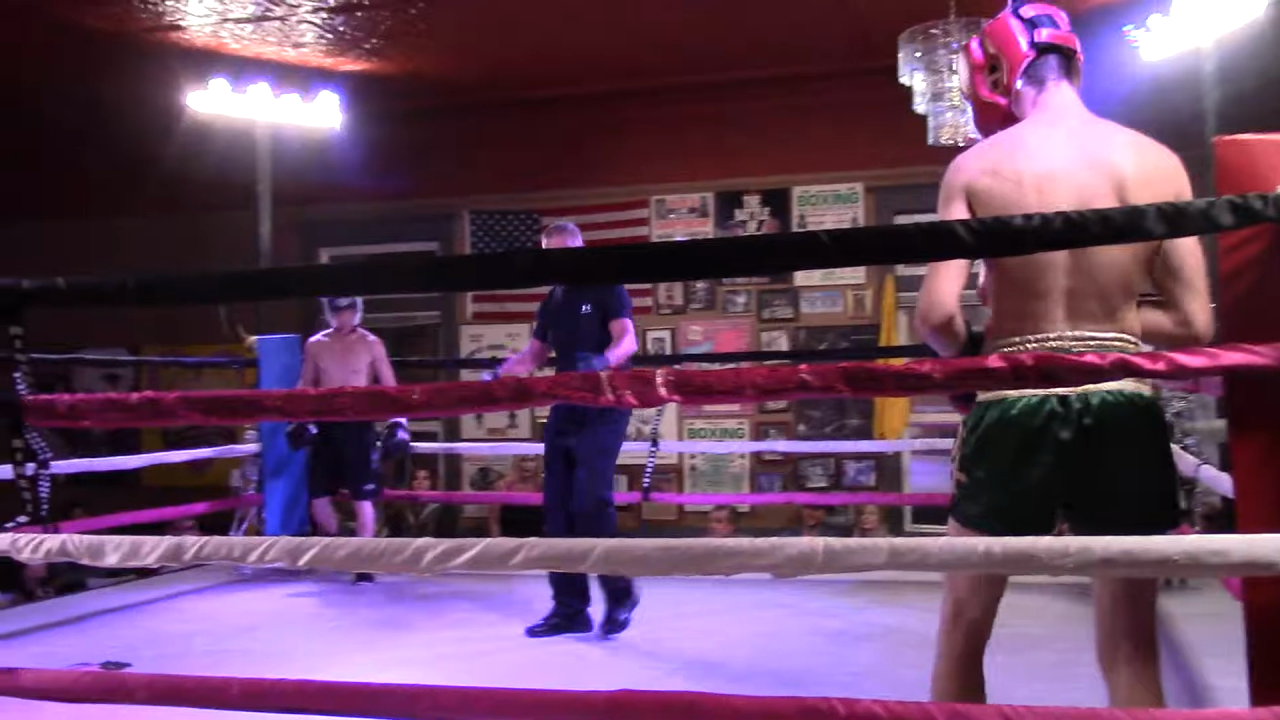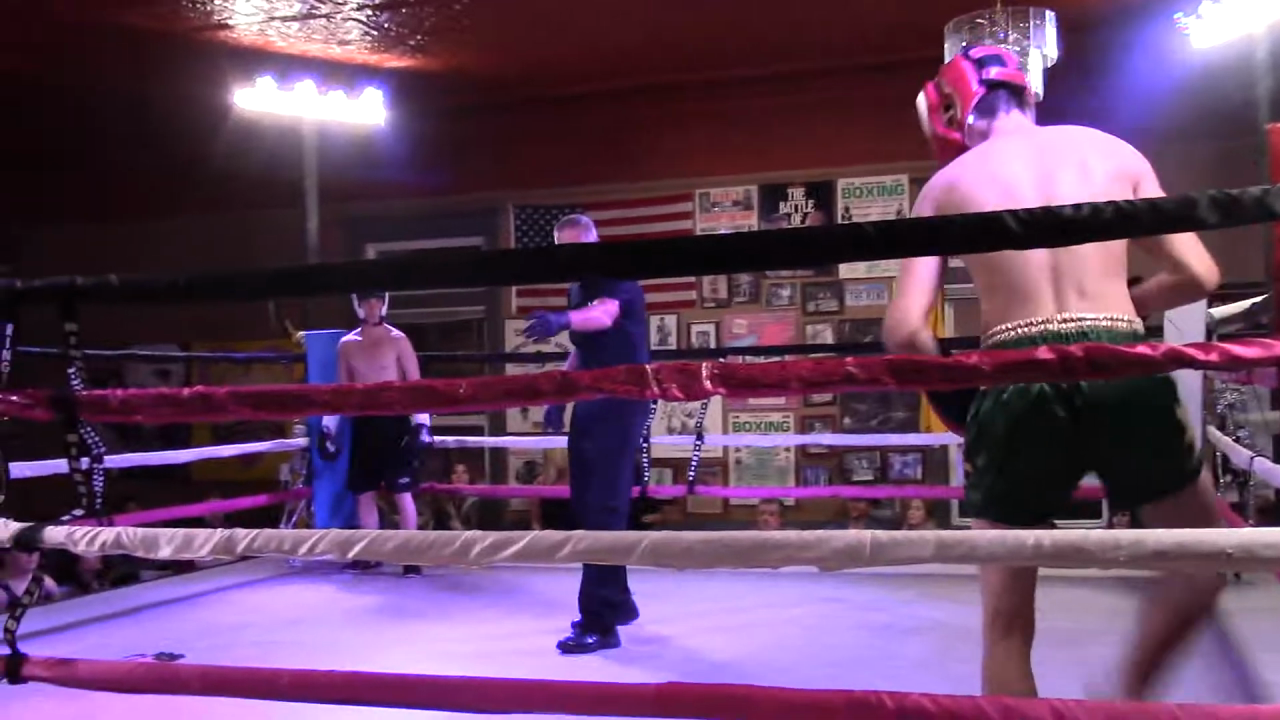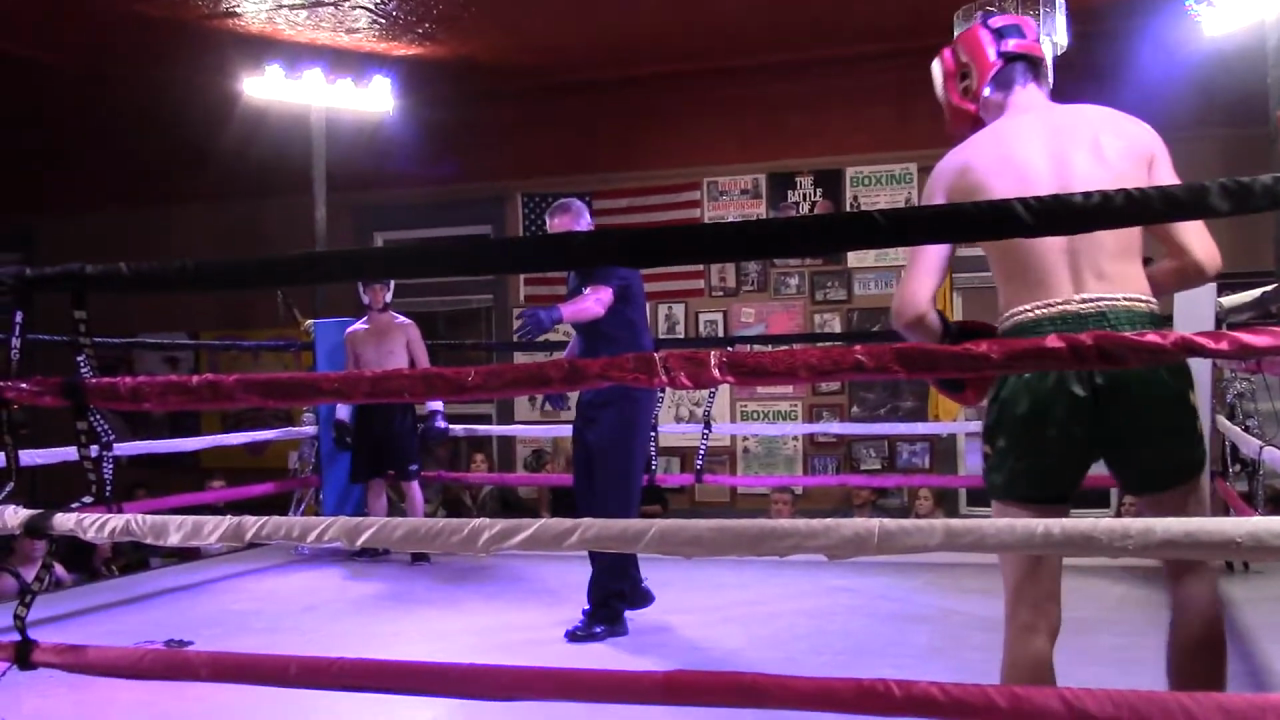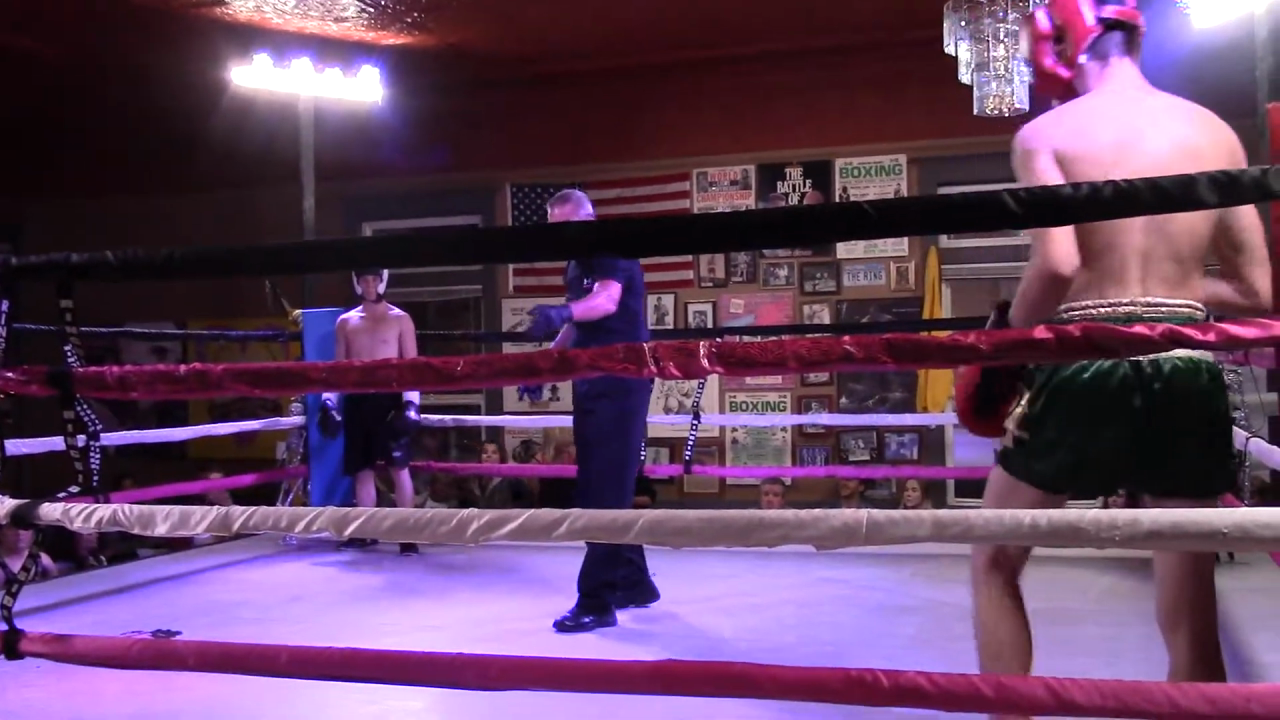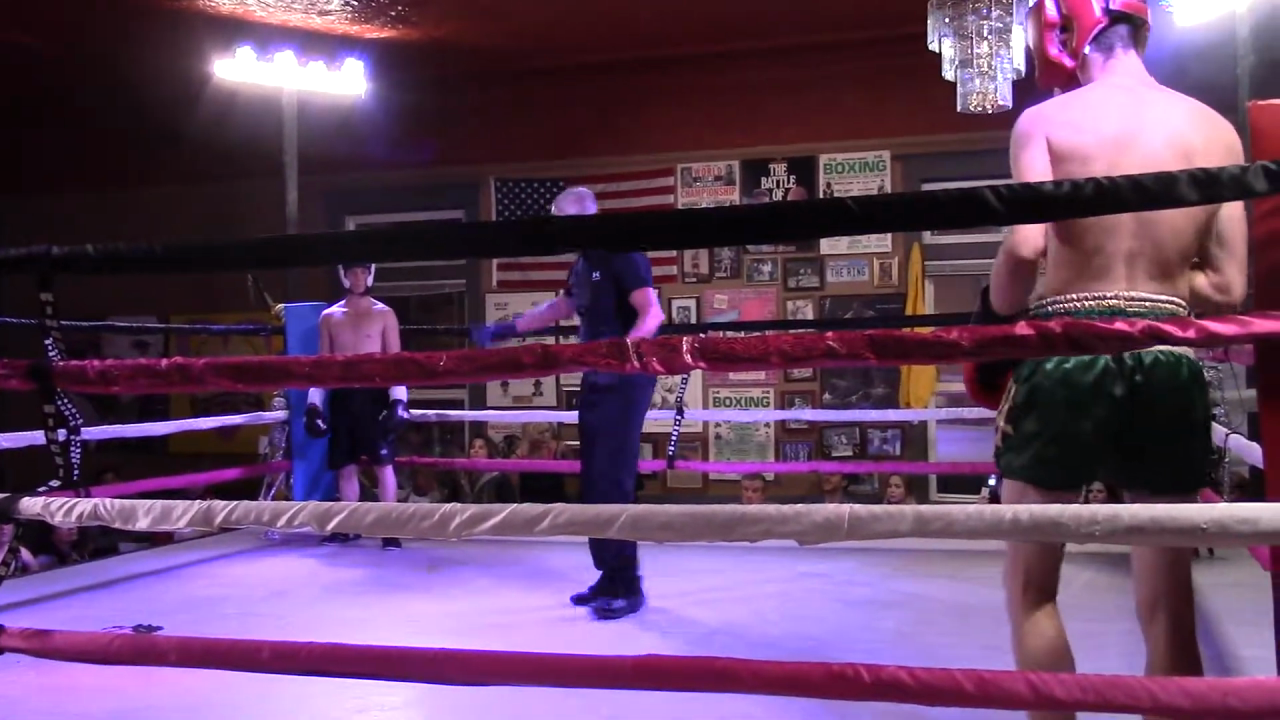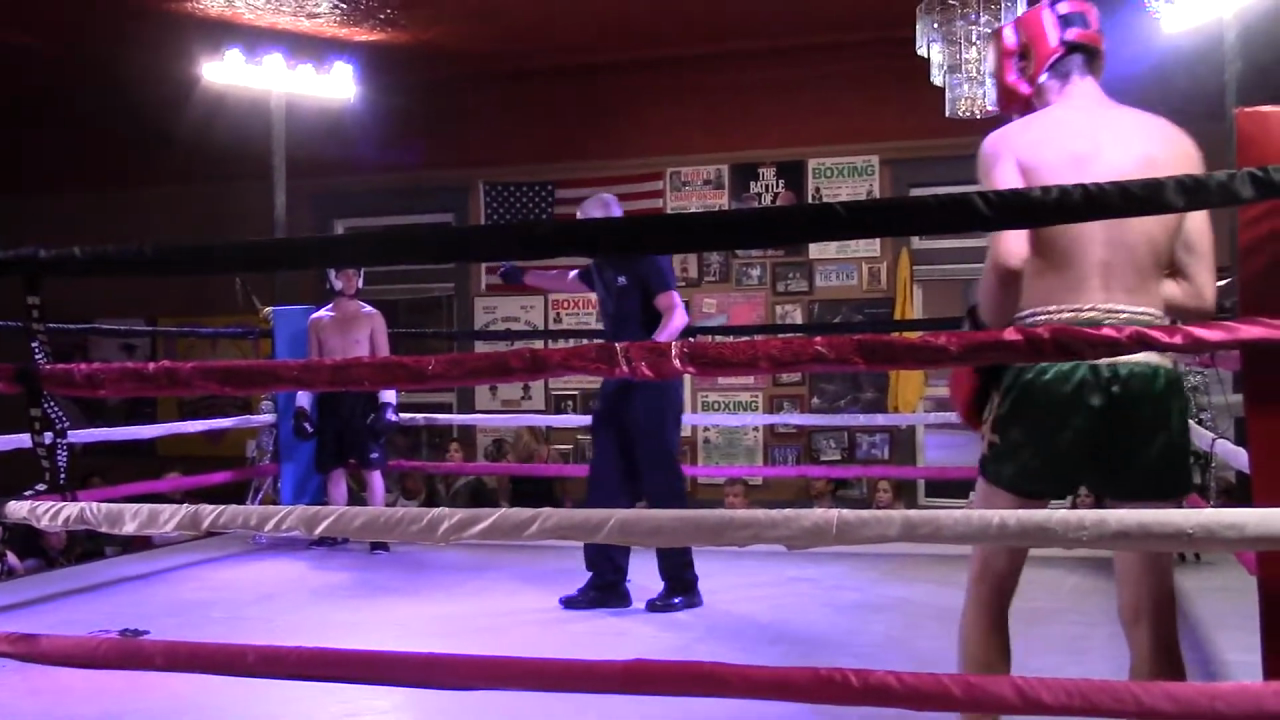
dt=0.4s
person 1, frame 1
left shoulder: (975, 168)
right shoulder: (1158, 165)
left elbow: (938, 315)
right elbow: (1194, 324)
left wrist: (968, 353)
left hip: (1015, 410)
right hip: (1121, 412)
left knee: (963, 631)
right knee: (1130, 651)
person 1, frame 2
left shoulder: (947, 185)
right shoulder: (1115, 154)
left elbow: (905, 329)
right elbow: (1199, 276)
left wrist: (948, 383)
left hip: (1016, 387)
right hip: (1123, 379)
left knee: (1006, 630)
right ankle: (1125, 698)
person 1, frame 3
left shoulder: (959, 166)
right shoulder: (1131, 132)
left elbow: (912, 312)
right elbow: (1201, 261)
left wrist: (956, 346)
left hip: (1035, 371)
right hip: (1139, 356)
left knee: (1030, 618)
right knee: (1191, 569)
person 1, frame 4
left shoulder: (1049, 133)
right shoulder: (1217, 135)
left elbow: (1057, 266)
right elbow: (1255, 293)
left wrist: (1011, 339)
left hip: (1083, 369)
right hip: (1187, 373)
left knee: (992, 563)
right knee: (1189, 617)
person 1, frame 5
left shoulder: (1046, 121)
right shoulder: (1217, 133)
left elbow: (1025, 247)
right elbow: (1228, 288)
left wrist: (998, 317)
left hip: (1067, 362)
right hip: (1169, 366)
left knee: (1030, 593)
right knee: (1167, 609)
person 1, frame 6
left shoulder: (1013, 141)
right shoulder: (1176, 145)
left elbow: (1009, 259)
right elbow: (1199, 295)
left wrist: (989, 338)
left hip: (1046, 372)
right hip: (1145, 376)
left knee: (990, 588)
right knee: (1150, 614)
person 2, frame 1
left shoulder: (607, 290)
right shoulder: (552, 302)
left elbow: (627, 339)
right elbow: (532, 355)
left wrist: (603, 361)
right wrist: (497, 376)
left hip: (604, 411)
right hip: (564, 412)
left knee: (589, 501)
right knee: (557, 510)
left ankle: (619, 595)
right ankle: (570, 610)
person 2, frame 2
left shoulder: (617, 280)
right shoulder: (576, 290)
left elbow: (604, 316)
left wrist: (561, 319)
right wrist: (559, 397)
left hip: (621, 405)
right hip: (588, 405)
left knee: (604, 508)
right knee: (585, 505)
left ankle: (599, 624)
right ankle: (616, 602)
person 2, frame 3
left shoulder: (614, 264)
right shoulder: (576, 275)
left elbow: (596, 304)
left wrist: (554, 314)
left hip: (626, 392)
right hip: (595, 392)
left knee: (615, 498)
right knee: (589, 492)
left ankle: (609, 611)
right ankle: (628, 586)
person 2, frame 4
left shoulder: (615, 258)
right shoulder: (574, 266)
left elbow: (606, 301)
left wrist: (562, 311)
left hip: (621, 384)
right hip: (591, 384)
left knee: (608, 490)
right knee: (596, 487)
left ankle: (597, 602)
right ankle: (634, 582)
person 2, frame 5
left shoulder: (624, 256)
right shoulder: (584, 262)
left elbow: (652, 312)
right elbow: (560, 307)
right wrist: (507, 327)
left hip: (624, 378)
right hip: (597, 378)
left knee: (611, 477)
right knee: (598, 477)
left ankle: (625, 585)
right ankle: (614, 581)
person 2, frame 6
left shoulder: (647, 260)
right shoulder: (602, 266)
left elbow: (677, 313)
right elbow: (567, 281)
right wrist: (520, 275)
left hip: (654, 383)
right hip: (618, 382)
left knee: (661, 482)
right knee: (606, 482)
left ankle: (682, 586)
right ankle: (607, 583)
person 3, frame 1
left shoulder: (371, 344)
right shoulder: (315, 344)
left elbow: (390, 387)
right elbow: (305, 385)
left wrist: (398, 423)
right wrist: (299, 417)
left hip: (358, 426)
right hip: (325, 427)
left knee: (362, 498)
right knee: (318, 497)
person 3, frame 2
left shoulder: (398, 340)
right shoulder: (347, 345)
left elbow: (415, 383)
left wrist: (421, 424)
right wrist: (329, 426)
left hip: (394, 422)
right hip: (364, 424)
left knee: (402, 492)
right knee: (364, 493)
person 3, frame 3
left shoulder: (406, 327)
right shoulder: (353, 334)
left elbow: (425, 370)
left wrist: (435, 410)
right wrist: (342, 418)
left hip: (399, 409)
right hip: (367, 411)
left knee: (408, 479)
right knee: (374, 480)
person 3, frame 4
left shoulder: (400, 319)
right shoulder: (345, 322)
right elbow: (339, 366)
left wrist: (410, 403)
right wrist: (329, 400)
left hip: (389, 399)
right hip: (357, 401)
left knee: (399, 467)
right knee: (362, 470)
person 3, frame 5
left shoulder: (384, 314)
right shoulder: (329, 317)
left wrist: (398, 400)
right wrist: (314, 402)
left hip: (373, 395)
right hip: (341, 396)
left knee: (383, 463)
right knee: (345, 466)
person 3, frame 6
left shoulder: (372, 317)
right shoulder: (317, 320)
left wrist: (388, 403)
right wrist: (302, 406)
left hip: (362, 398)
right hip: (330, 400)
left knee: (371, 468)
right knee: (333, 469)
